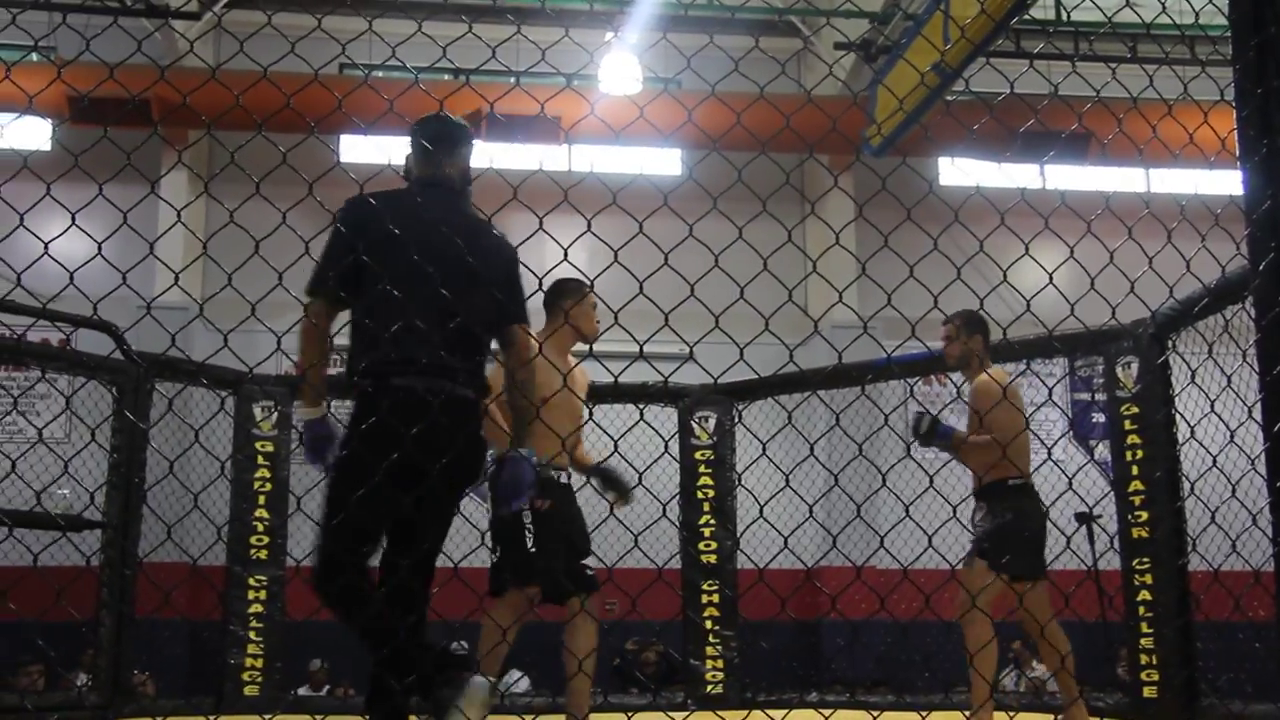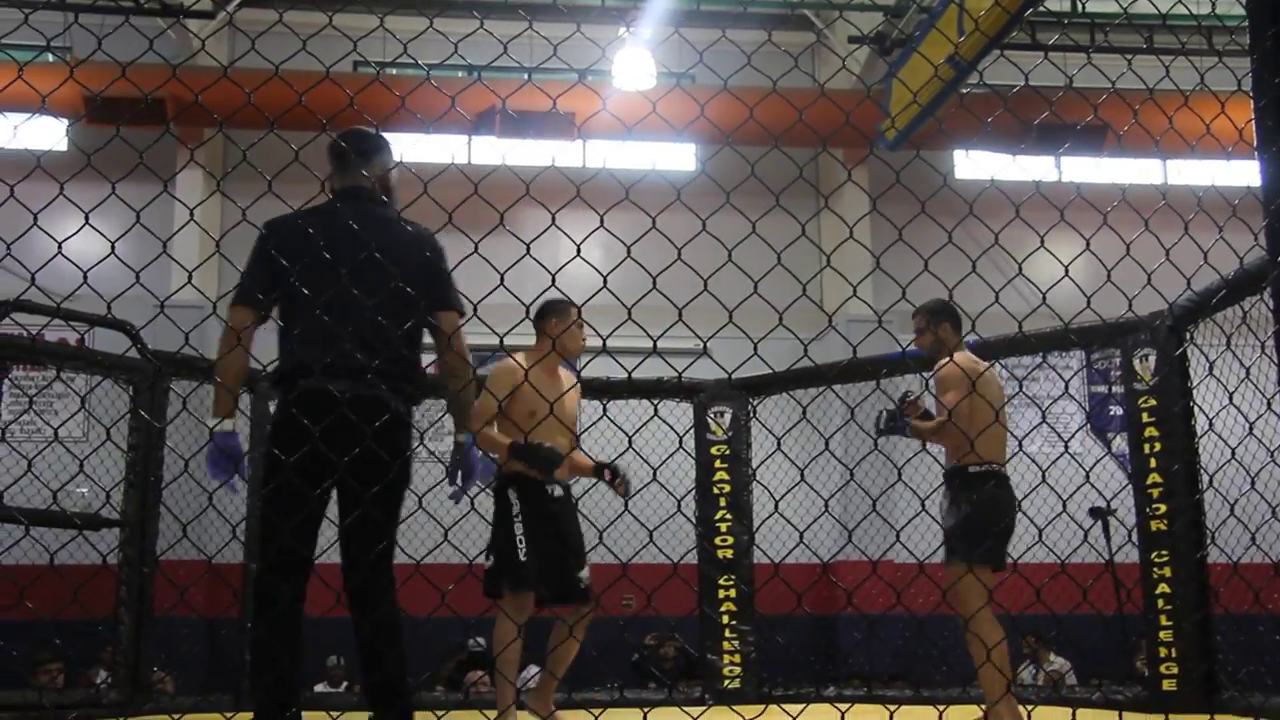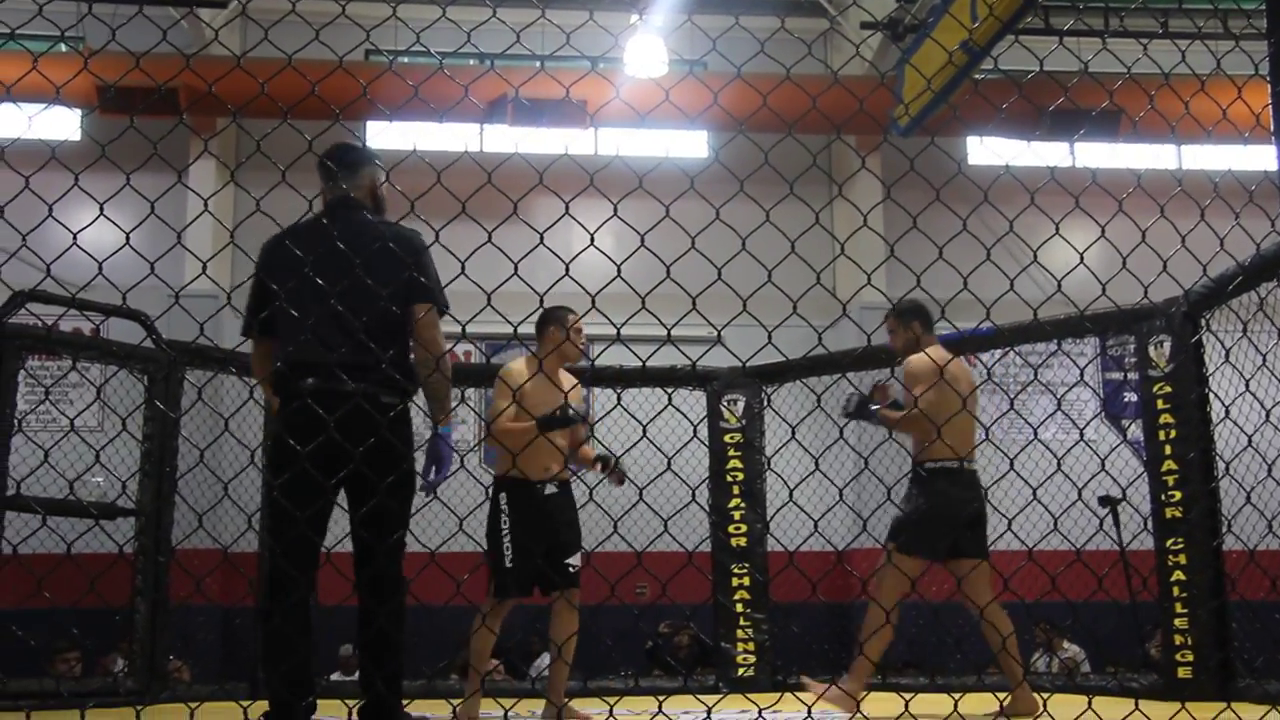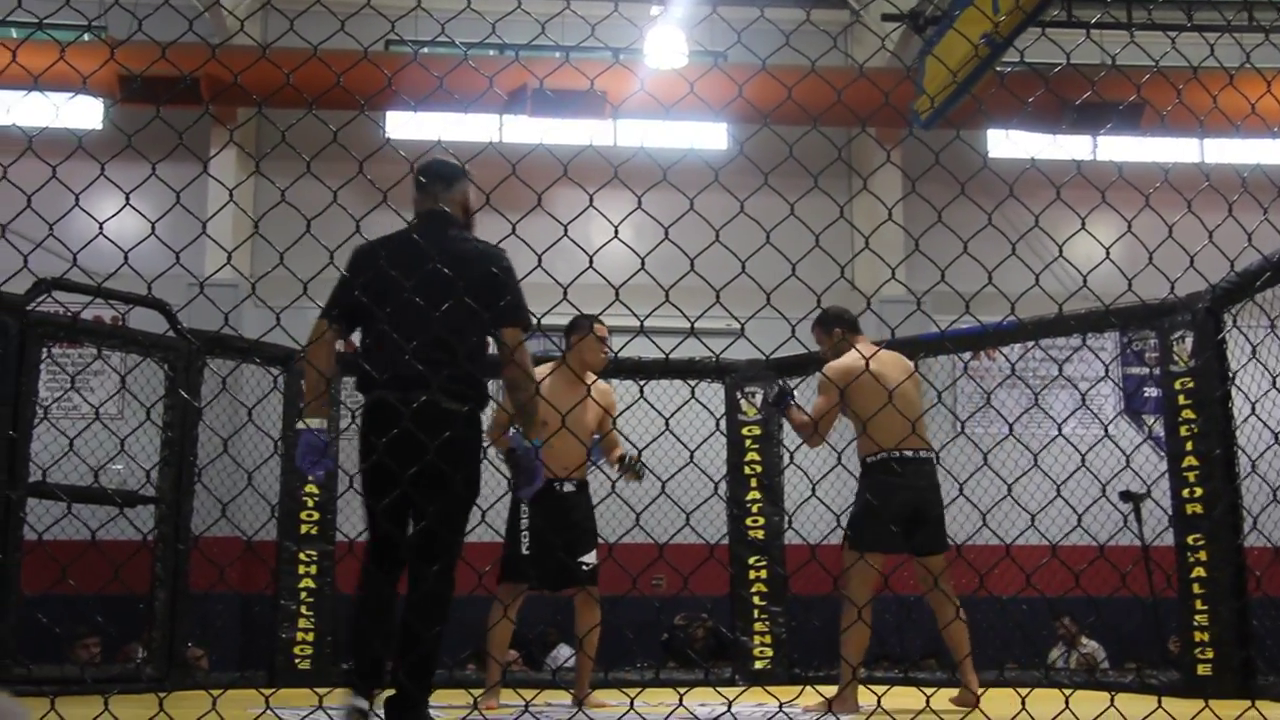
dt=0.5s
person 1, frame 1
left shoulder: (366, 214)
right shoulder: (491, 242)
left elbow: (318, 319)
right elbow: (519, 353)
left wrist: (311, 409)
right wrist: (519, 448)
left hip: (387, 411)
right hip: (457, 423)
left knee: (339, 572)
right knee: (406, 580)
person 1, frame 2
left shoulder: (286, 232)
right shoulder: (418, 242)
left elbow: (239, 326)
right elbow: (452, 343)
left wrist: (224, 421)
right wrist: (463, 433)
left hip: (306, 416)
right hip: (386, 423)
left knee: (280, 578)
right knee: (372, 576)
person 1, frame 3
left shoulder: (283, 247)
right shoulder: (404, 244)
left elbow: (262, 355)
right elbow: (427, 338)
right wrist: (441, 424)
left hip: (305, 418)
right hip: (383, 419)
left knee: (289, 573)
right knee: (382, 574)
person 1, frame 4
left shoulder: (371, 255)
right shoulder: (487, 261)
left elbow: (321, 341)
right elbow: (513, 356)
left wrist: (314, 422)
left hip: (384, 422)
right hip: (451, 427)
left knee: (383, 558)
right knee: (432, 569)
person 2, frame 1
left shoulder: (579, 371)
right shoulder: (526, 351)
right elbow: (485, 405)
left wrist: (600, 470)
left hip: (559, 490)
left knee: (582, 602)
right knee: (521, 591)
person 2, frame 2
left shoulder: (571, 382)
right shoulder: (513, 369)
right elbow: (476, 428)
left wrist: (601, 469)
right wrist: (521, 451)
left hip: (559, 498)
right hip: (520, 493)
left knee: (578, 607)
right knee: (518, 598)
person 2, frame 3
left shoulder: (573, 385)
right shoulder: (513, 373)
right elbow: (495, 433)
left wrist: (600, 460)
right wrist: (546, 422)
left hip: (559, 495)
right hip: (517, 494)
left knee: (569, 593)
right knee: (502, 597)
person 2, frame 4
left shoulder: (603, 392)
right shoulder: (533, 379)
left elbow: (610, 445)
right elbow: (496, 430)
left wrist: (625, 462)
right wrist: (514, 452)
left hip: (576, 495)
right hip: (536, 493)
left knee: (587, 592)
right knee: (513, 588)
left ankle: (583, 687)
right ankle: (492, 686)
person 3, frame 1
left shoulder: (987, 383)
right shoulder: (990, 385)
left elbow: (999, 449)
left wrist: (947, 435)
right wrist: (947, 439)
left hip: (1009, 506)
right hip: (1013, 507)
left knee: (972, 604)
right knee: (1038, 617)
person 3, frame 2
left shoulder: (951, 368)
right shoulder: (983, 370)
left elbow: (954, 432)
left wrist: (907, 424)
right wrist: (925, 416)
left hip: (973, 492)
right hip: (991, 491)
left knee: (970, 605)
right knee: (975, 605)
person 3, frame 3
left shoulder: (917, 364)
right shoulder: (961, 368)
left elbow: (924, 424)
left wrist: (873, 411)
right wrist: (890, 408)
left hip: (935, 487)
right hip: (966, 487)
left knee: (886, 586)
right knee: (981, 598)
person 3, frame 4
left shoulder: (839, 369)
right shoulder: (906, 364)
left elbow: (813, 433)
left wrist: (785, 405)
left hip: (884, 479)
right hip: (923, 475)
left knee: (857, 589)
right knee: (940, 585)
left ankle: (846, 694)
right ankle: (969, 681)
